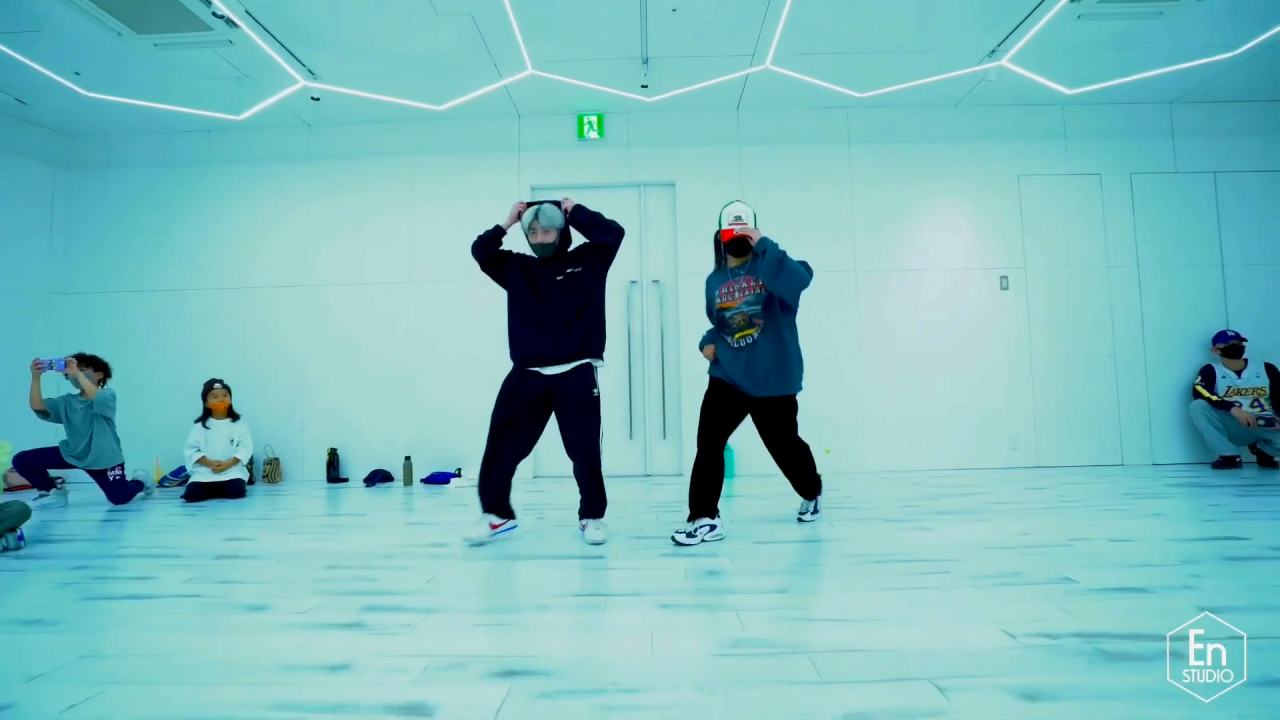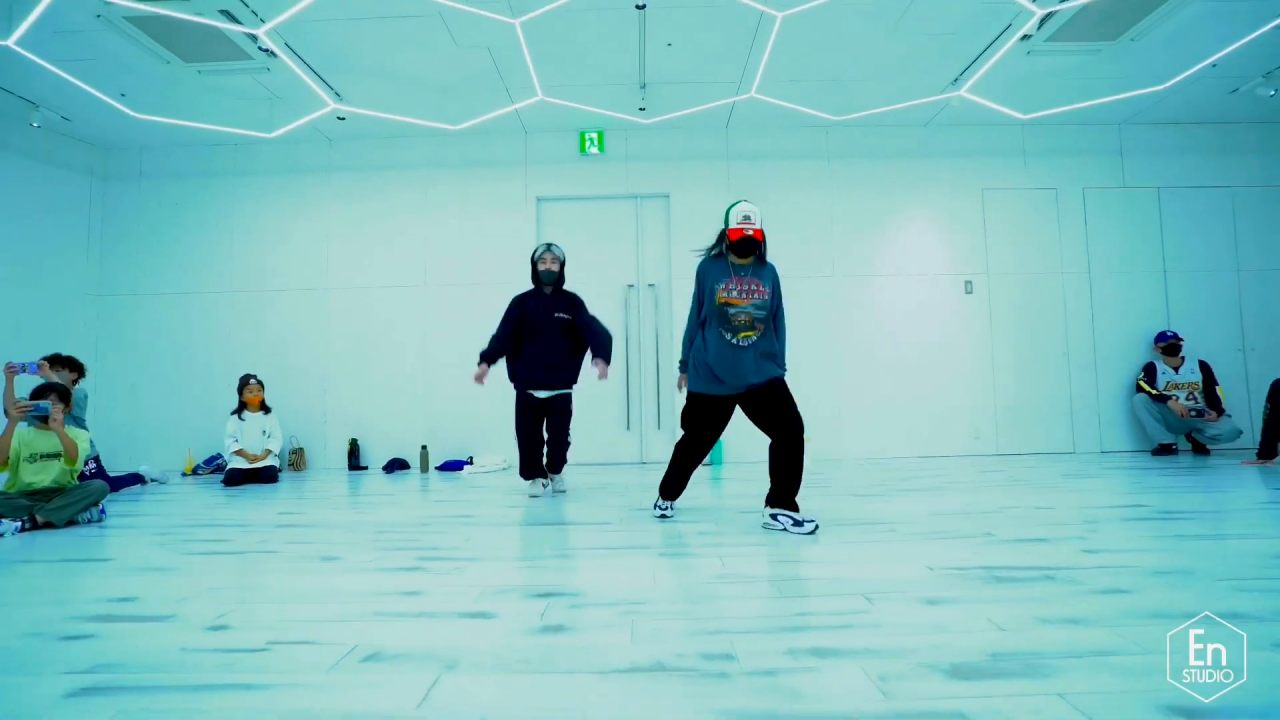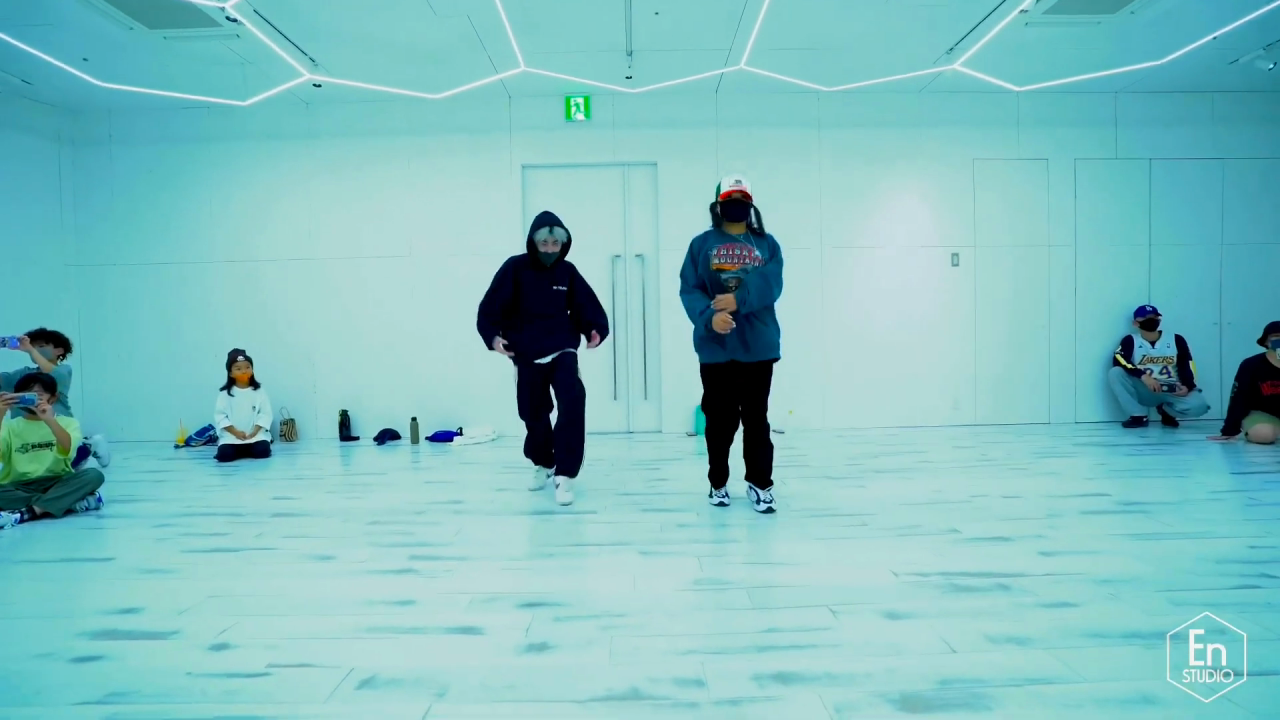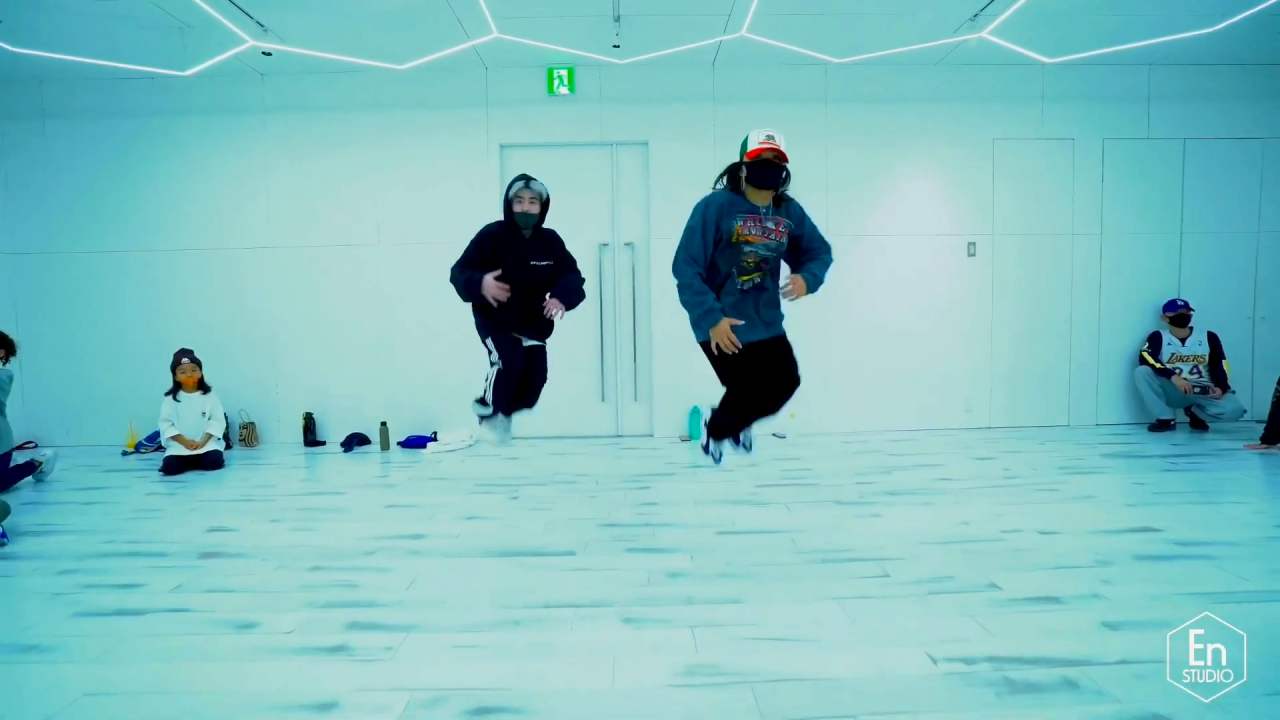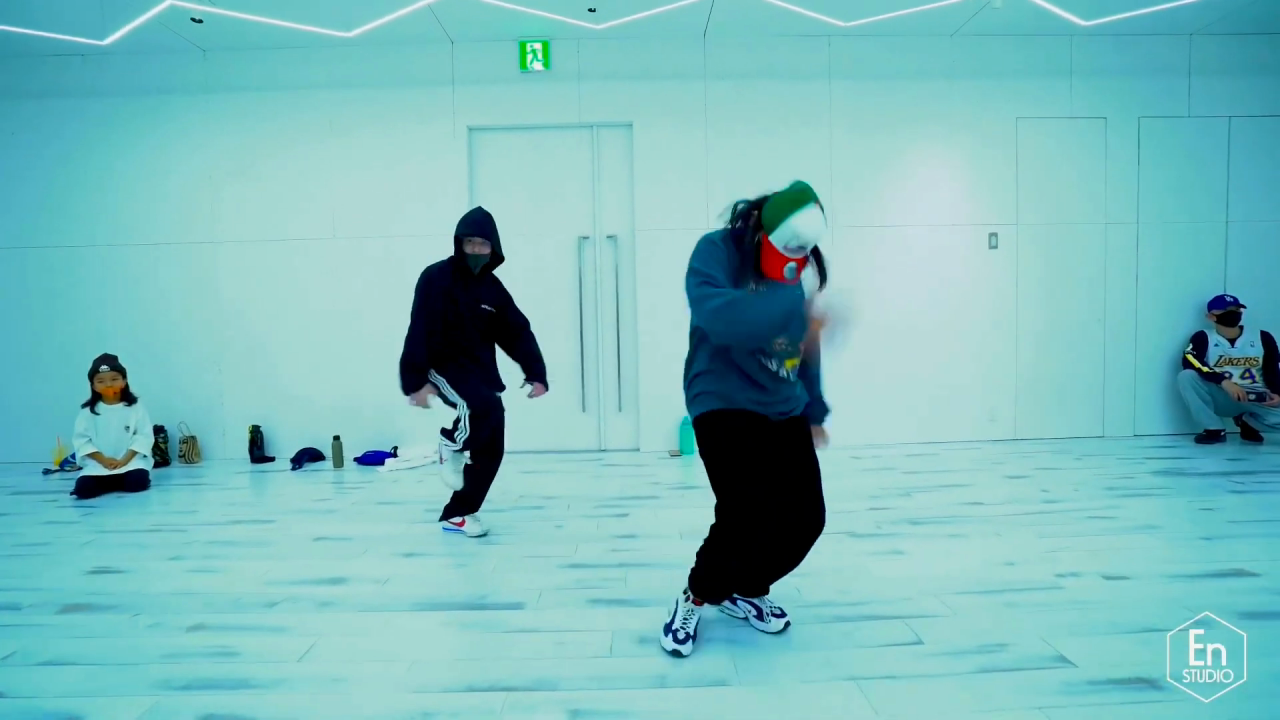
dt=0.7s
person 1, frame 1
left shoulder: (770, 266)
right shoulder: (715, 279)
left elbow: (798, 280)
left wrist: (763, 245)
right wrist: (709, 342)
left hip: (774, 378)
right hip: (727, 377)
left knee: (785, 446)
right knee: (709, 442)
left ankle: (811, 495)
right ankle: (704, 519)
person 1, frame 2
left shoulder: (768, 273)
right shoulder: (709, 268)
right elbow: (697, 320)
left wrist: (777, 364)
right wrist: (686, 365)
left hip: (762, 375)
right hip: (711, 376)
left knee: (789, 431)
right knee: (697, 441)
right ankle: (668, 495)
person 1, frame 3
left shoulder: (766, 243)
right shoulder: (702, 244)
left elbow: (771, 284)
right elbow: (689, 289)
left wrist: (739, 299)
right wrist: (709, 315)
left hip: (757, 345)
right hip: (716, 346)
left knee: (755, 417)
right knee: (722, 417)
left ankle: (759, 483)
right ankle: (718, 482)
person 1, frame 4
left shoulder: (789, 212)
right shoulder: (717, 205)
left elbow: (817, 251)
right elbow: (687, 265)
left wrist: (806, 278)
right wrist: (711, 318)
left hip: (763, 316)
right hip: (719, 312)
left knee: (783, 381)
right knee: (749, 387)
left ankle: (739, 420)
right ankle: (724, 422)
person 1, frame 5
left shoulder: (789, 269)
right shoulder: (717, 252)
right elbow: (719, 313)
left wrist: (813, 410)
right wrist: (790, 314)
left hip: (786, 413)
right hip: (726, 407)
left knee: (803, 521)
right knee: (748, 522)
left ankle: (743, 591)
right ankle: (698, 596)
person 2, frame 1
left shoulder: (586, 260)
right shoulder: (518, 268)
left elbow: (613, 235)
right elbow: (482, 252)
left wrist: (576, 212)
right wrist: (507, 223)
left hip: (576, 372)
right hip: (528, 373)
left knee: (584, 446)
right knee: (503, 440)
left ankle: (592, 516)
right ankle: (497, 514)
person 2, frame 2
left shoulder: (571, 302)
right shoulder: (522, 302)
left elbow: (593, 331)
right elbow: (504, 336)
left wrist: (601, 357)
right wrist: (486, 361)
left hip: (560, 385)
right hip: (528, 385)
left knee: (559, 436)
right knee: (528, 436)
left ankle: (556, 471)
right ankle: (536, 476)
person 2, frame 3
left shoulder: (566, 270)
right shoulder: (515, 268)
left elbow: (584, 302)
right elbow: (492, 303)
left wrist: (596, 329)
right wrist: (491, 334)
left hip: (563, 351)
right hip: (528, 355)
left knee: (572, 403)
right knee: (533, 413)
left ankle: (564, 475)
right ankle: (543, 463)
person 2, frame 4
left shoulder: (550, 241)
right shoulder: (493, 235)
left elbow: (573, 278)
right elbow: (460, 273)
left wrist: (561, 297)
right wrist: (479, 284)
left hip: (533, 323)
right hip: (496, 321)
left knee: (533, 383)
right knee: (511, 366)
left ankle: (499, 409)
right ankle: (489, 410)
person 2, frame 5
left shoulder: (492, 287)
right shoulder: (438, 278)
left elbow: (517, 332)
right elbow: (420, 333)
left wrist: (536, 372)
right wrist: (414, 383)
left hip: (481, 376)
right hip: (444, 369)
left knee: (489, 452)
right knee: (484, 408)
left ankle: (458, 514)
right ankle: (452, 445)
